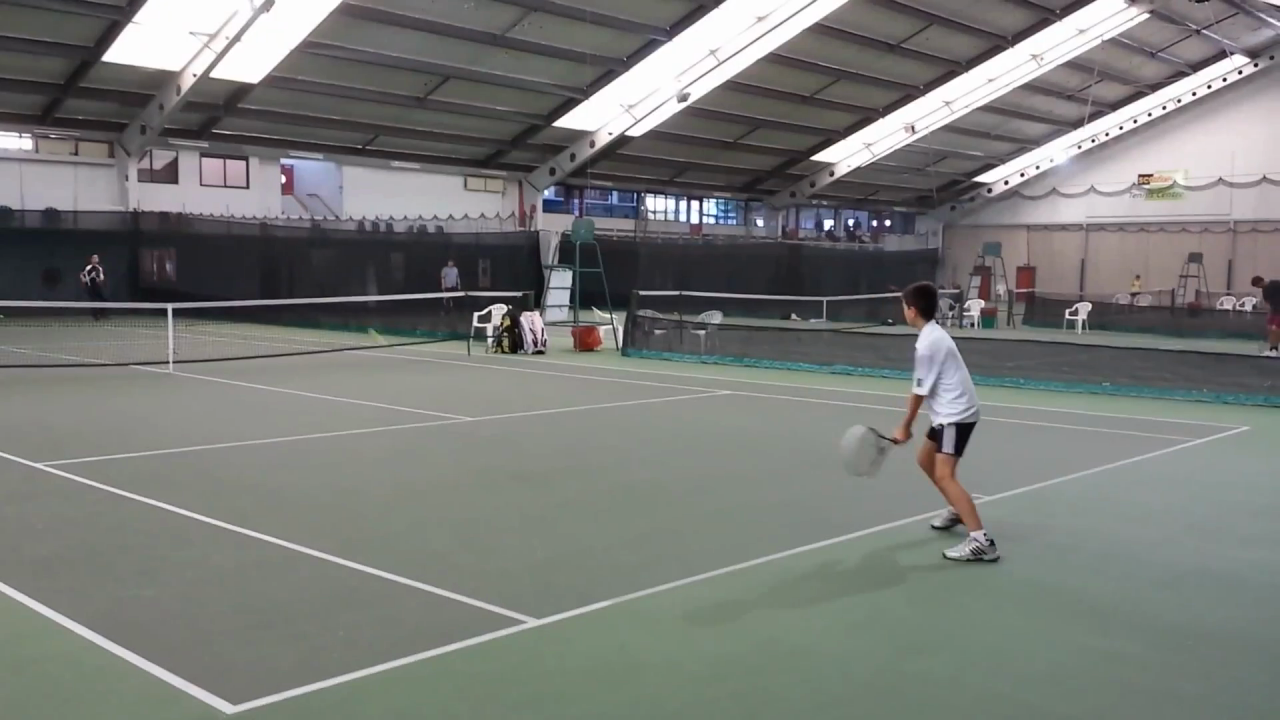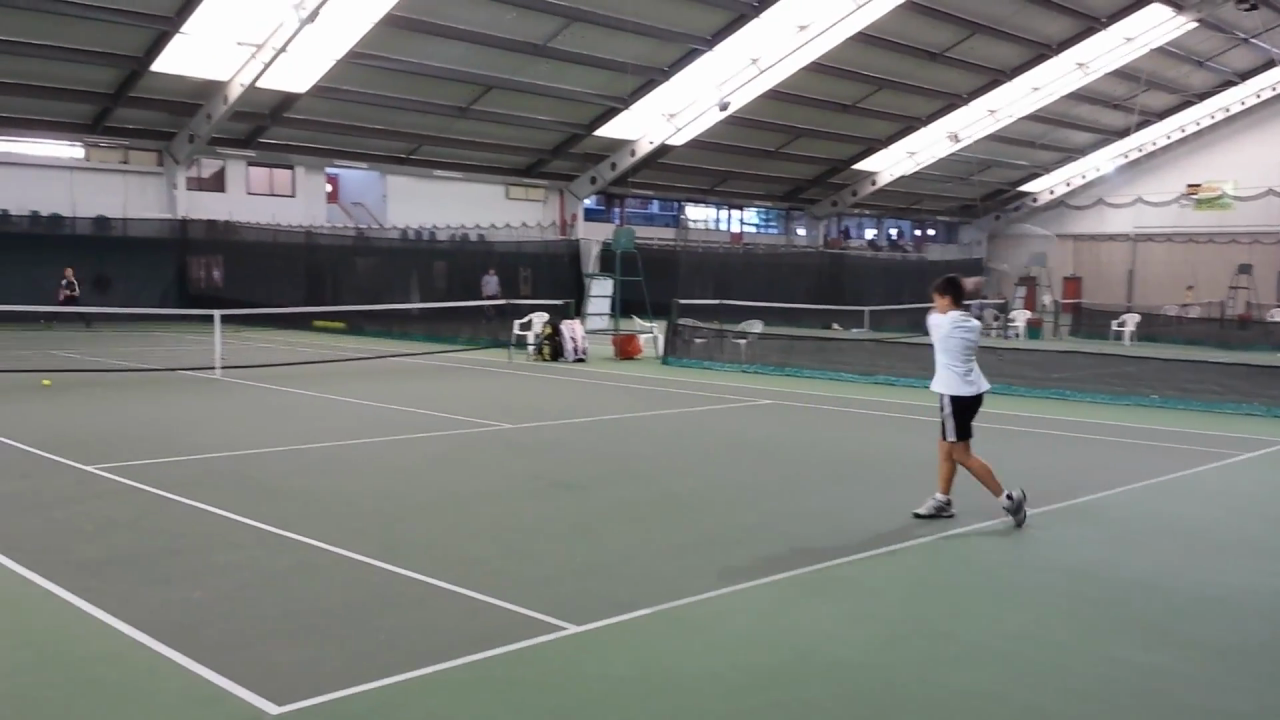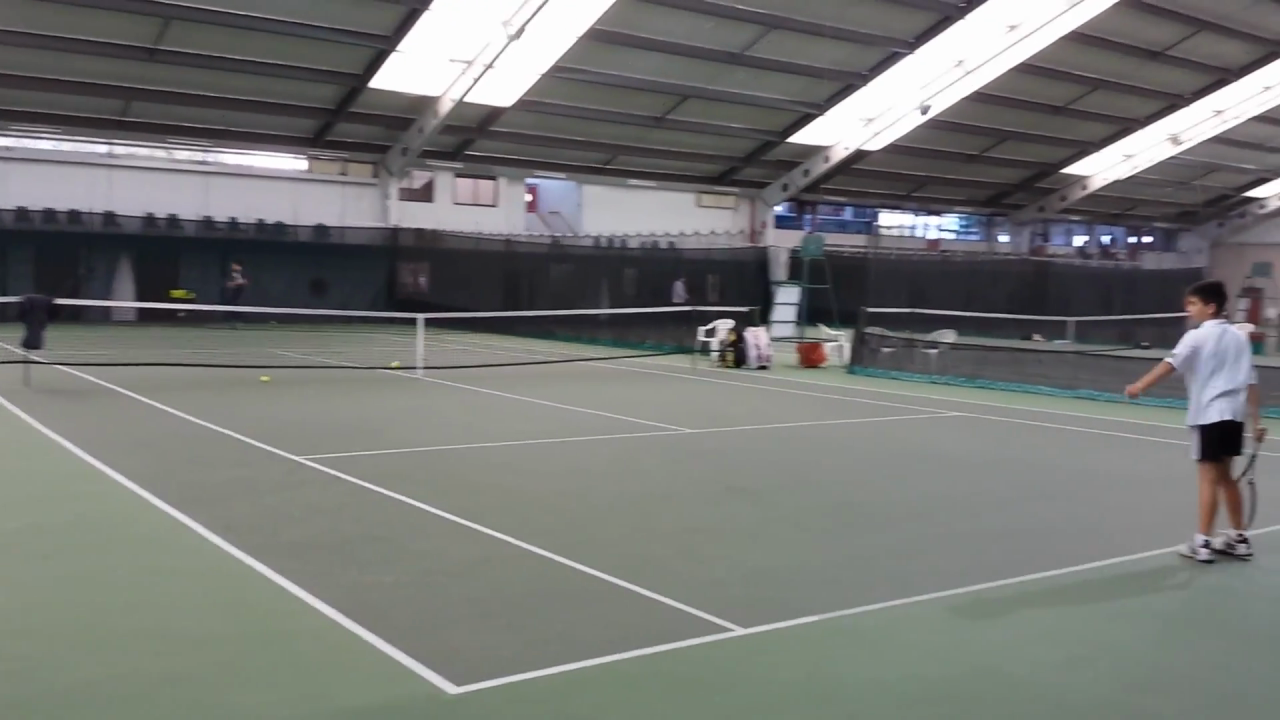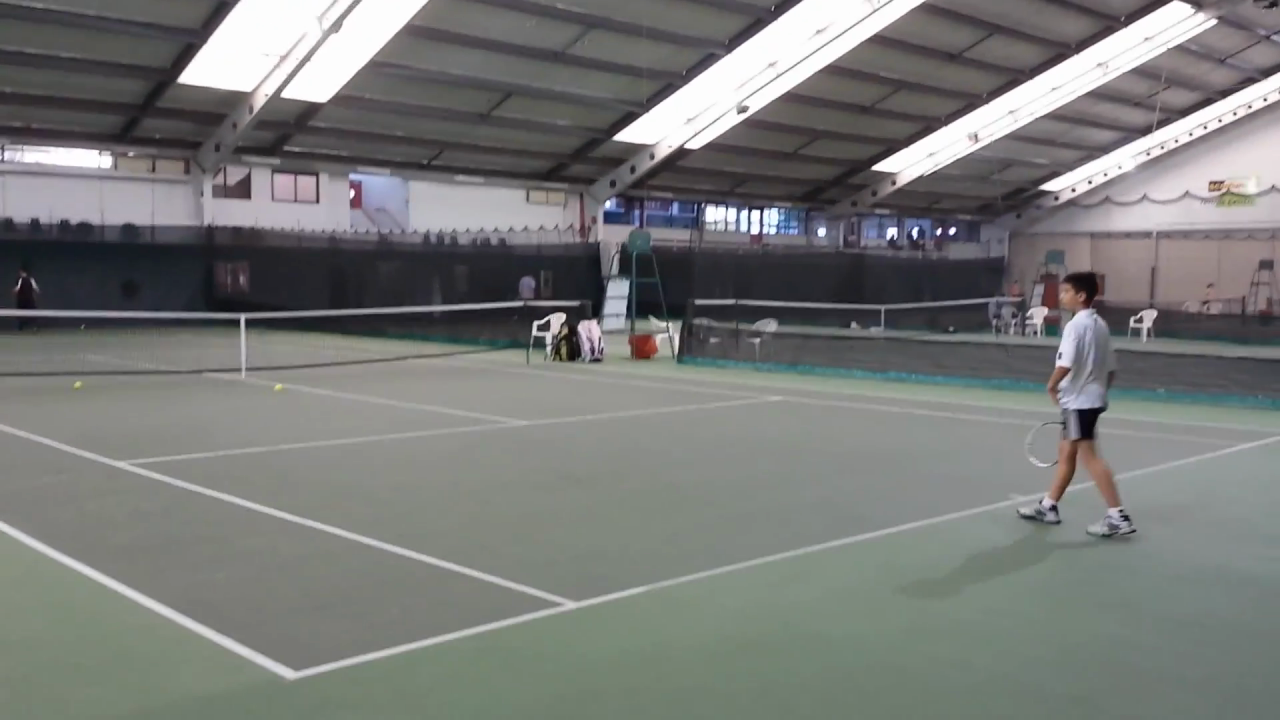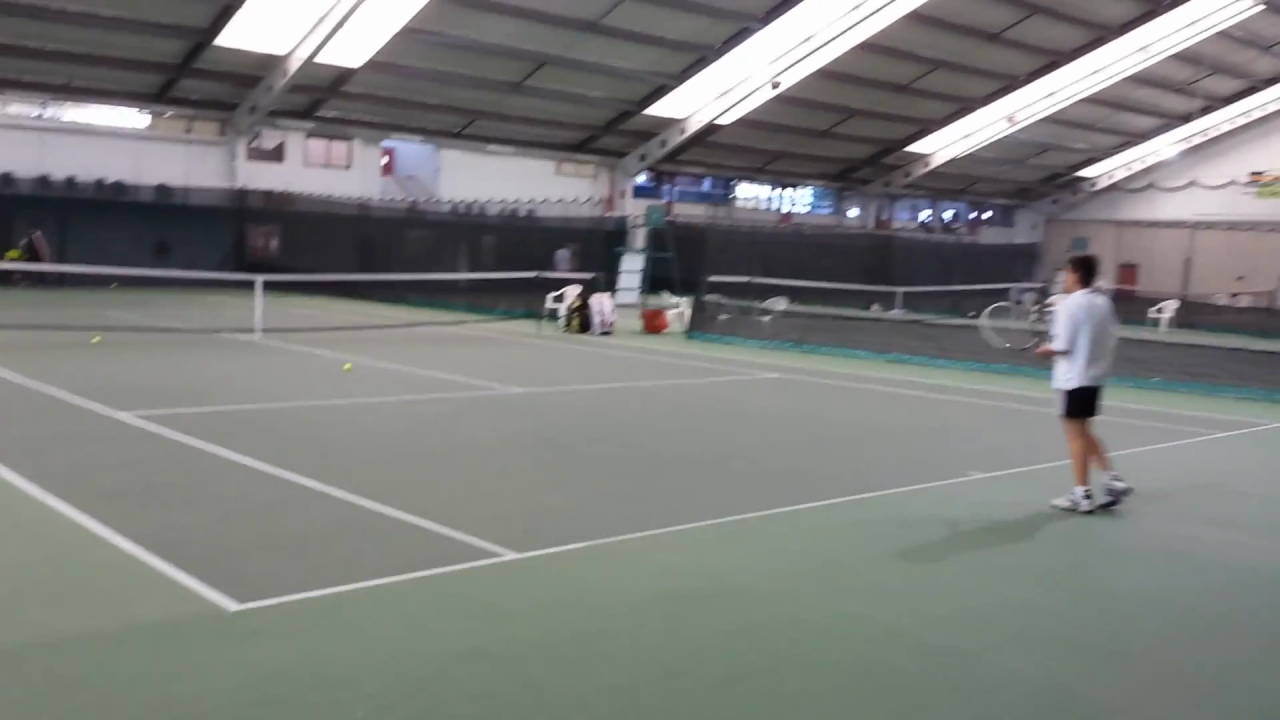
dt=1s
person 1, frame 1
left shoulder: (928, 345)
right shoulder: (932, 337)
left elbow: (921, 391)
right elbow: (920, 387)
left wrist: (904, 426)
right wrist: (907, 425)
left hip: (956, 414)
right hip: (944, 413)
left knee: (945, 475)
right knee: (924, 459)
left ankle: (980, 542)
right ankle: (956, 511)
person 1, frame 2
left shoulder: (937, 322)
right shoulder: (973, 324)
left wrist: (961, 287)
left hip: (955, 393)
right hip: (972, 392)
left knee: (962, 454)
right knee: (946, 446)
left ankle: (1008, 497)
right ankle: (942, 500)
person 1, frame 3
left shoulder: (1197, 337)
right shoulder: (1239, 338)
left elbow: (1171, 363)
right elbow: (1250, 382)
left wrist: (1141, 385)
right wrist: (1255, 420)
left hip: (1207, 415)
right hip: (1233, 415)
left knee: (1208, 478)
right knee: (1224, 476)
left ankle: (1202, 543)
right ankle: (1238, 538)
person 1, frame 4
left shoulder: (1076, 325)
right shoulder: (1100, 325)
left elbow: (1064, 365)
right elbow: (1110, 369)
left wrist: (1051, 386)
left hip: (1079, 401)
right hip: (1092, 398)
left knee: (1089, 458)
right knee: (1067, 454)
left ankle: (1119, 517)
right ankle: (1048, 506)
person 1, frame 5
left shoulder: (1068, 305)
right shoulder: (1103, 304)
left elbow: (1060, 347)
right elbow: (1109, 342)
left wrist: (1045, 351)
left hip: (1072, 378)
right hip: (1094, 377)
left knee: (1074, 434)
right knee: (1084, 431)
left ankle: (1083, 495)
right ankle: (1114, 482)
